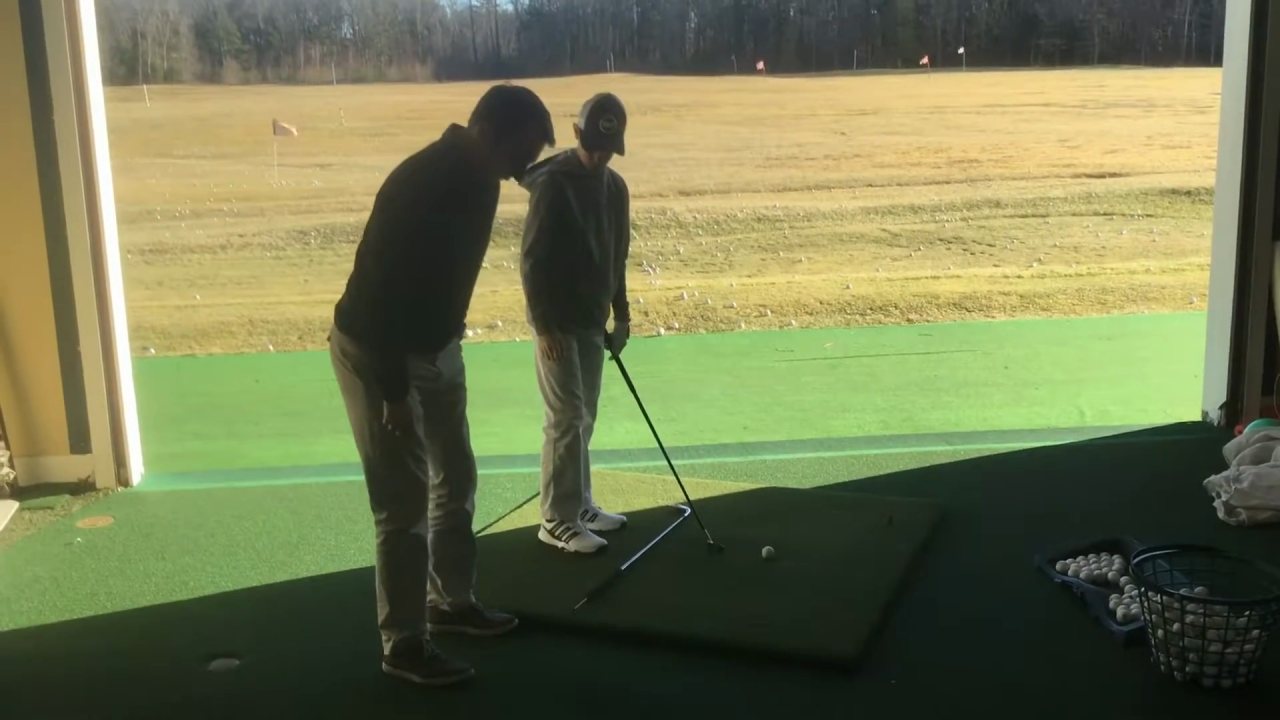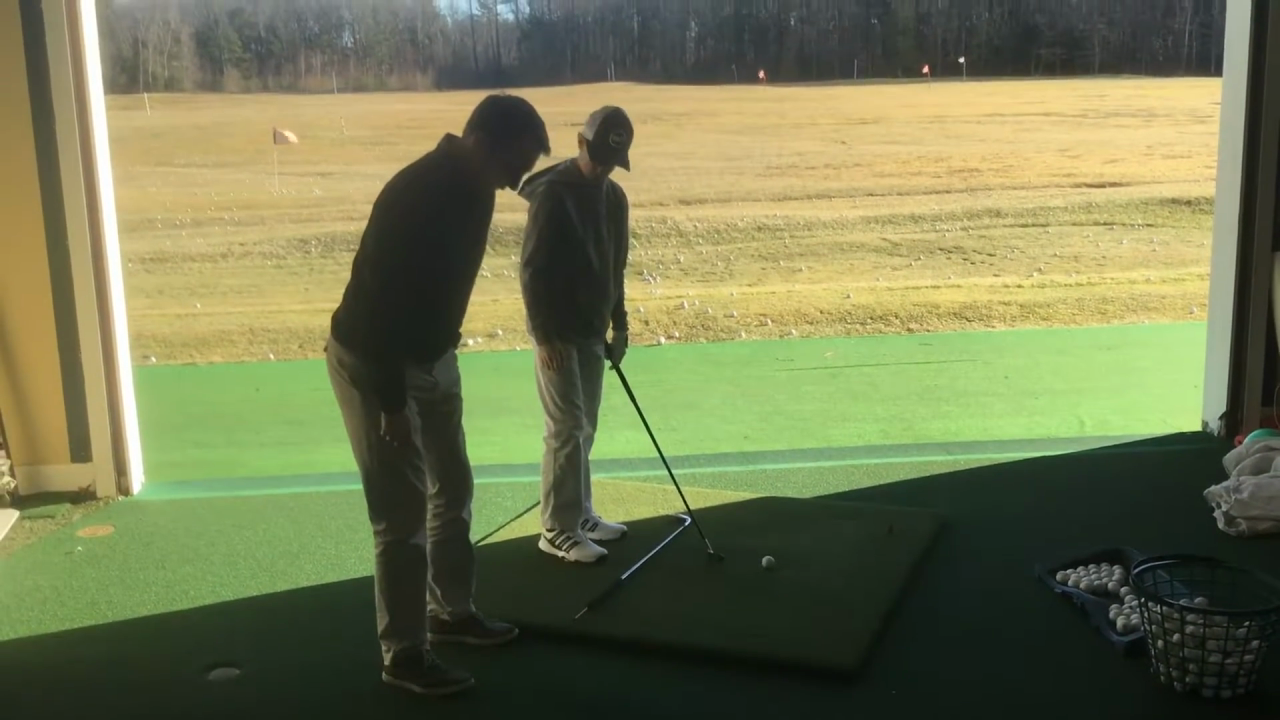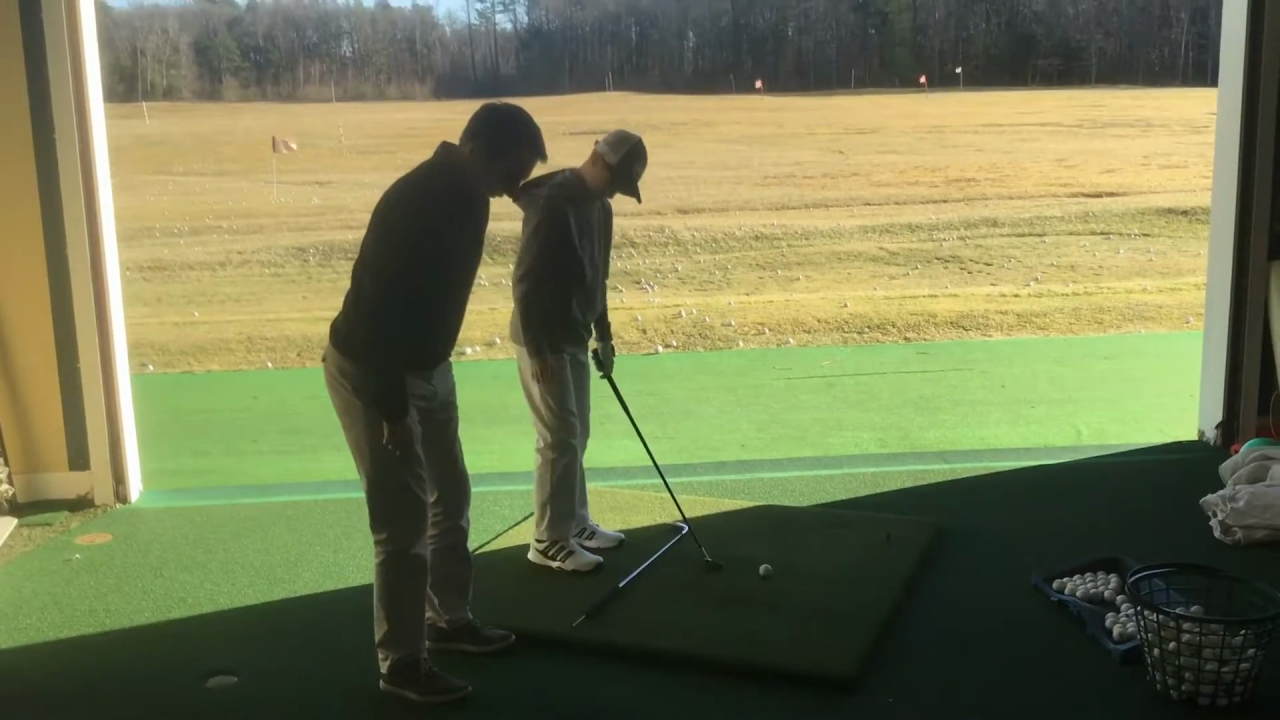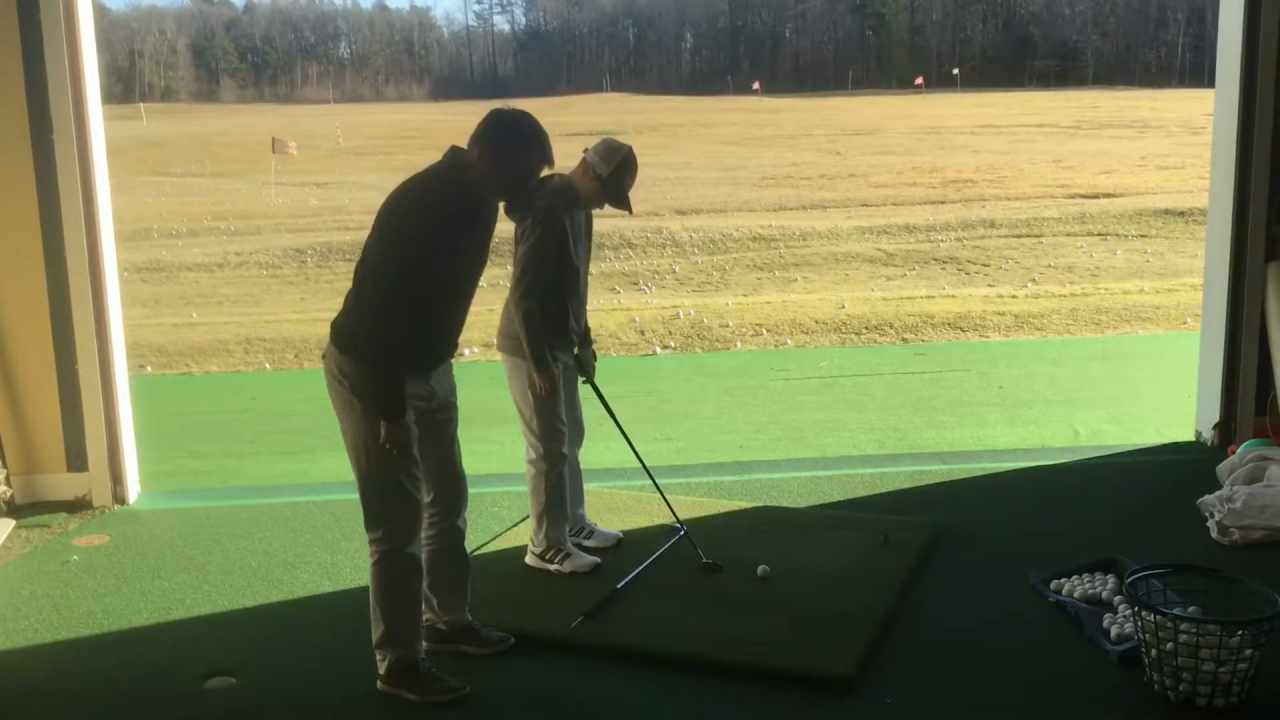
dt=0.4s
person 1, frame 1
left shoulder: (478, 181)
right shoulder: (419, 186)
right elbow: (381, 292)
right wrist: (394, 391)
left hip: (437, 348)
right hip: (378, 352)
left knee: (455, 479)
right knee: (404, 498)
left ankle: (451, 601)
right ankle: (403, 643)
person 1, frame 2
left shoulder: (472, 191)
right shoulder: (414, 197)
right elbow: (378, 303)
right wrist: (392, 403)
left hip: (433, 358)
right hip: (374, 363)
left knee: (451, 489)
right knee: (403, 510)
left ankle: (451, 611)
right ankle: (403, 653)
person 1, frame 3
left shoulder: (468, 198)
right shoulder: (414, 205)
right elbow: (380, 313)
right wrist: (392, 411)
left hip: (427, 366)
right hip: (372, 371)
left knee: (449, 497)
right knee: (404, 518)
left ankle: (449, 619)
right ankle: (401, 661)
person 1, frame 4
left shoulder: (475, 202)
right shoulder: (420, 207)
right elbow: (381, 312)
right wrist: (390, 411)
left hip: (428, 367)
right hip: (371, 370)
left knee: (446, 497)
right knee: (398, 518)
left ankle: (446, 619)
right ankle: (398, 661)
person 2, frame 1
left shoulder: (615, 187)
right shoulder: (552, 184)
right elbow: (533, 261)
left wrist: (620, 314)
right wrist: (544, 326)
left hip: (593, 320)
right hip: (558, 322)
left knee: (584, 417)
right knee: (566, 419)
left ankle: (580, 505)
right ankle: (557, 520)
person 2, frame 2
left shoulder: (614, 196)
right shoulder: (552, 194)
right elbow: (533, 270)
left wrist: (618, 324)
right wrist: (544, 336)
left hip: (592, 330)
right hip: (558, 333)
left knee: (584, 428)
right knee: (566, 429)
left ankle: (579, 515)
right ankle: (557, 530)
person 2, frame 3
left shoulder: (600, 208)
right shoulder: (551, 205)
right elbow: (526, 281)
left wrist: (603, 334)
right wrist: (538, 349)
left hip: (573, 339)
right hip: (544, 342)
left knee: (576, 435)
right knee: (559, 437)
left ankle: (575, 524)
right ankle: (550, 541)
person 2, frame 4
left shoulder: (578, 210)
right shoulder: (546, 215)
right elbow: (526, 295)
left wrist: (583, 341)
right wrist: (540, 362)
left hip: (558, 345)
right hip: (532, 349)
left knee: (569, 437)
right knee: (549, 446)
left ankle: (573, 524)
right ankle: (547, 545)
